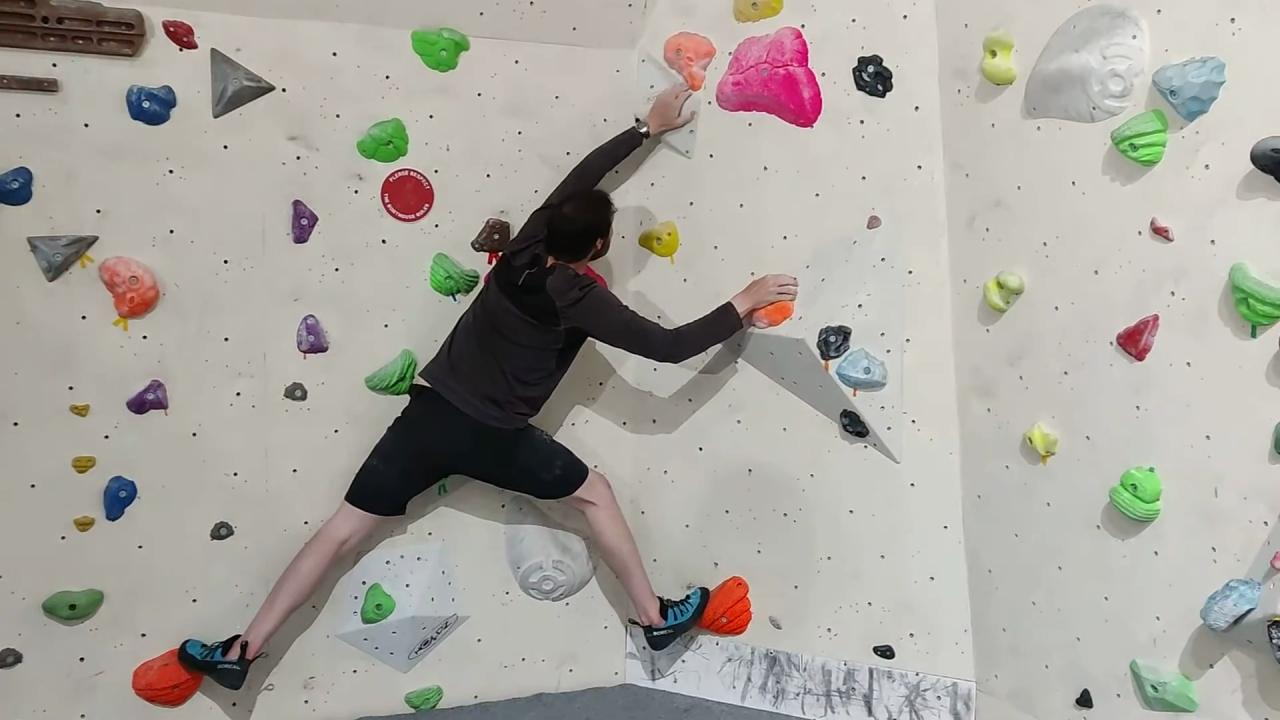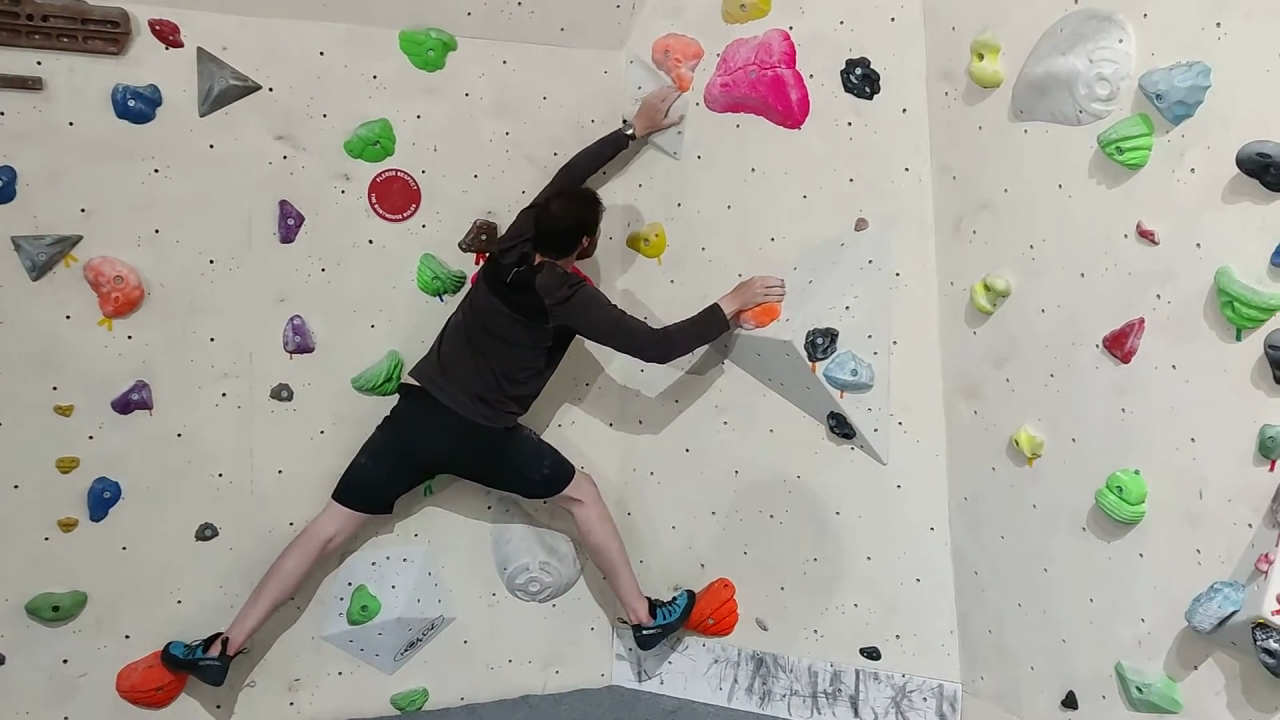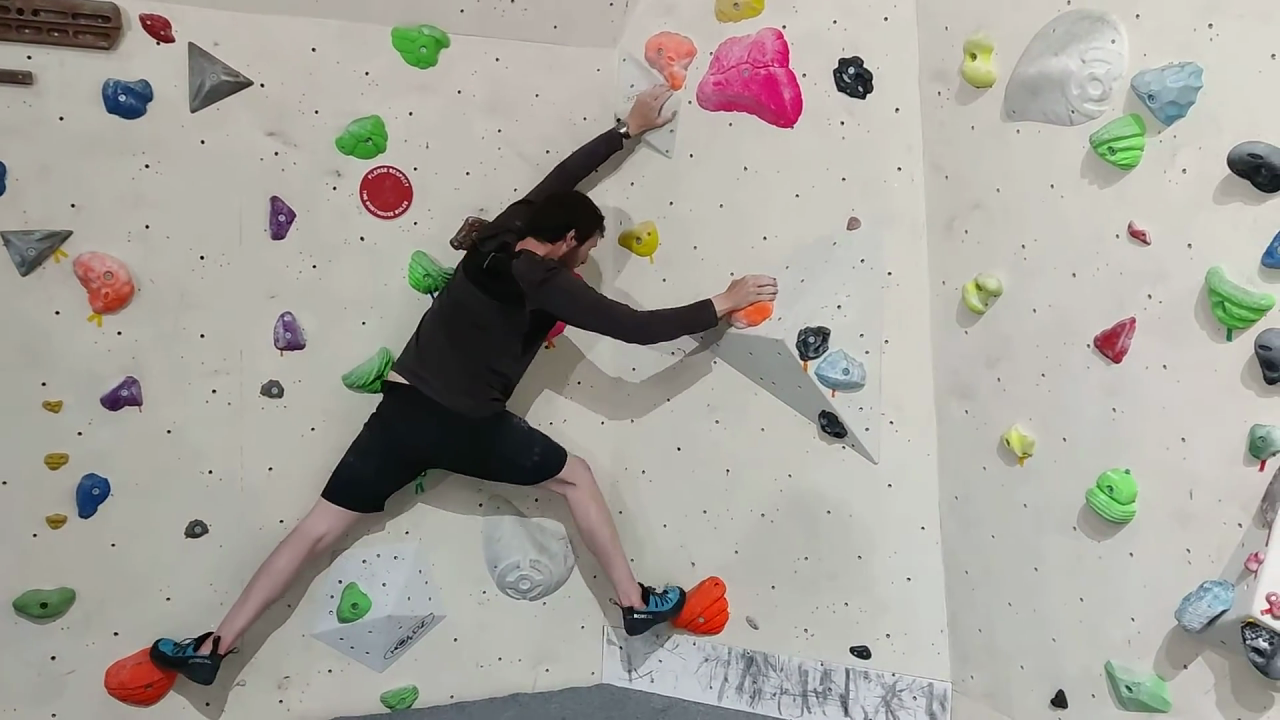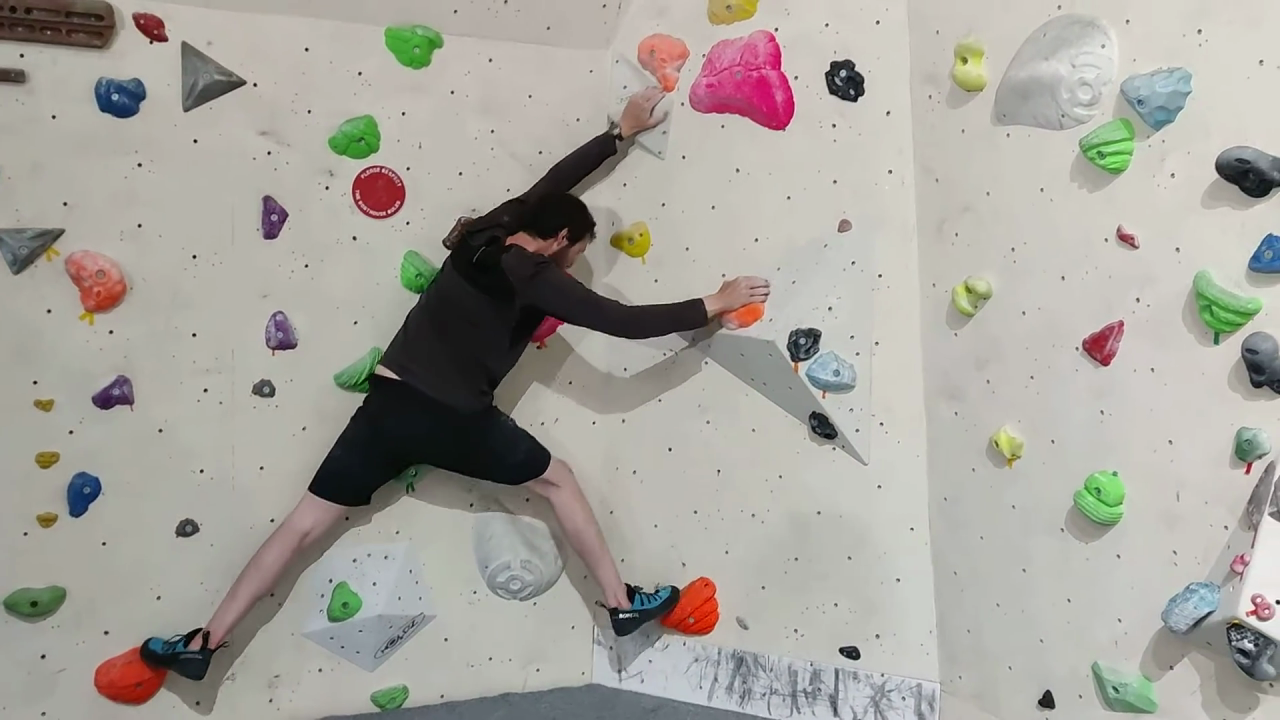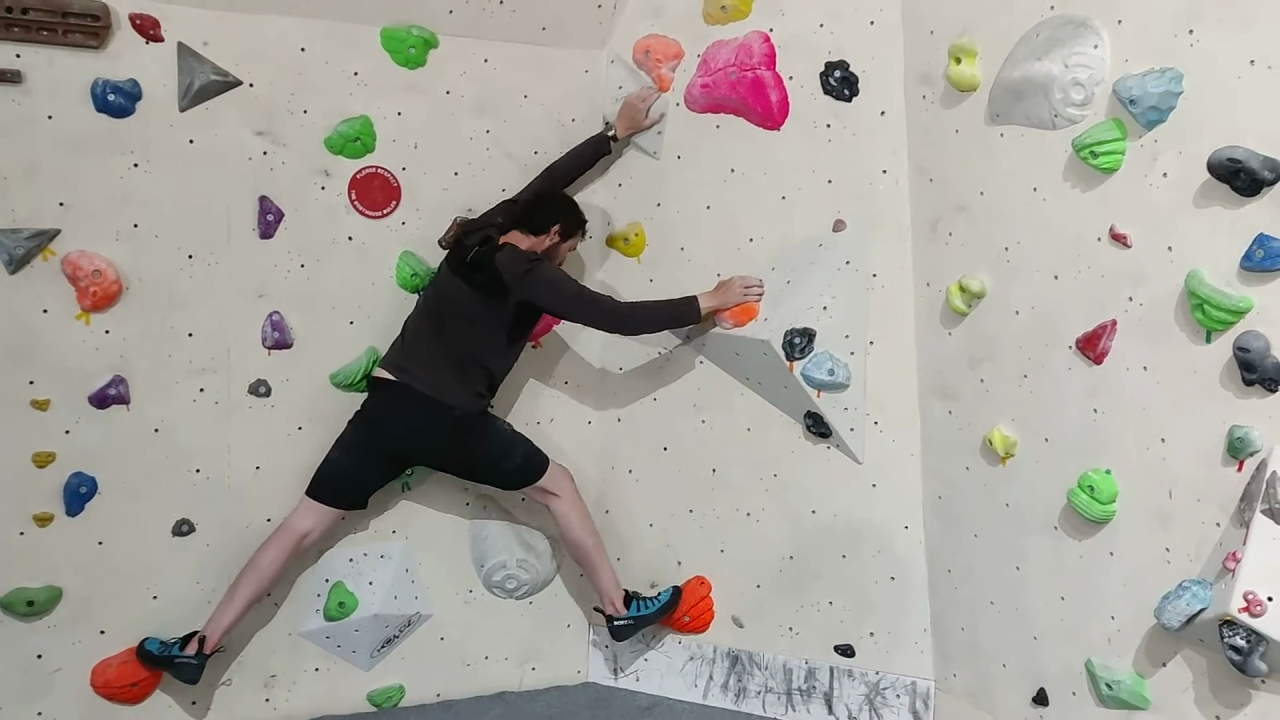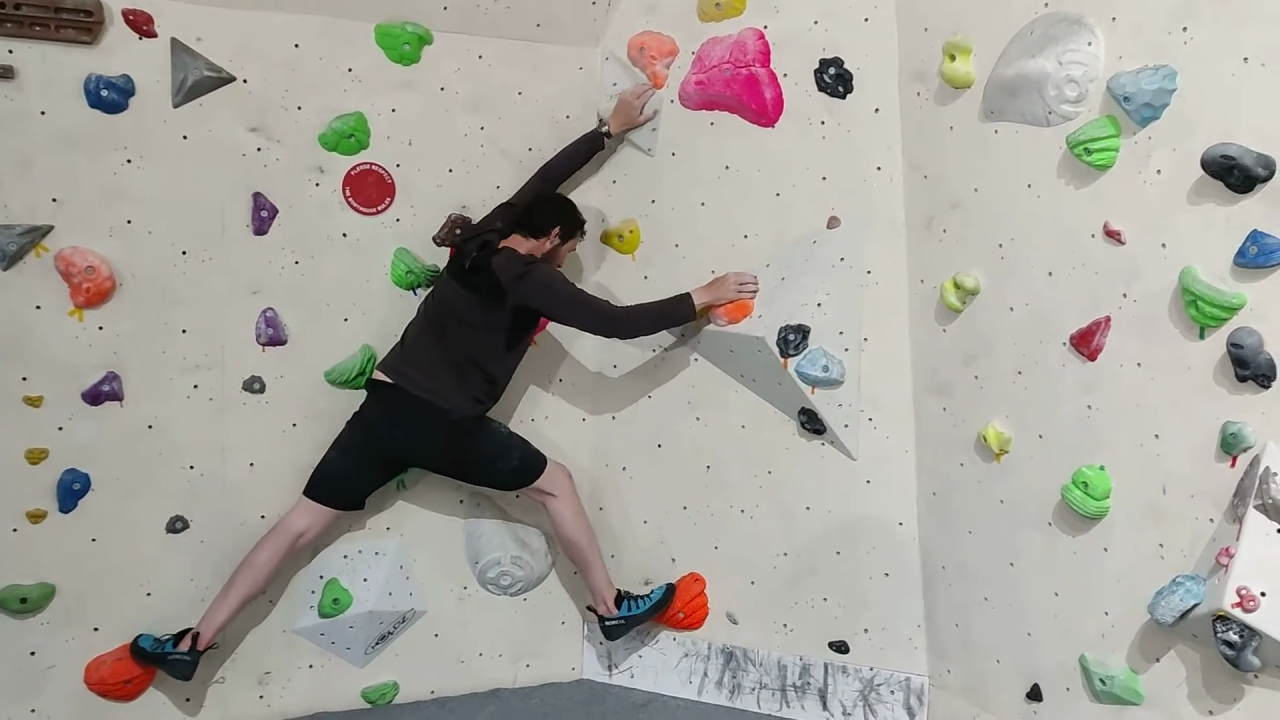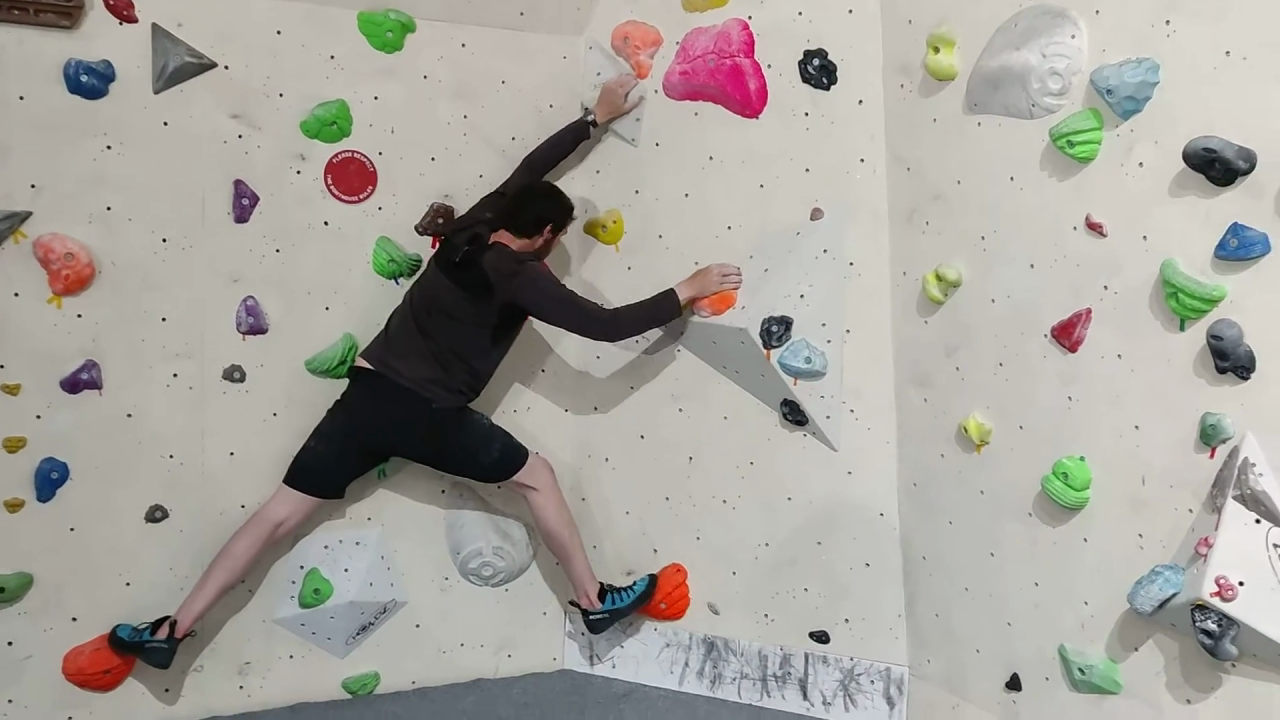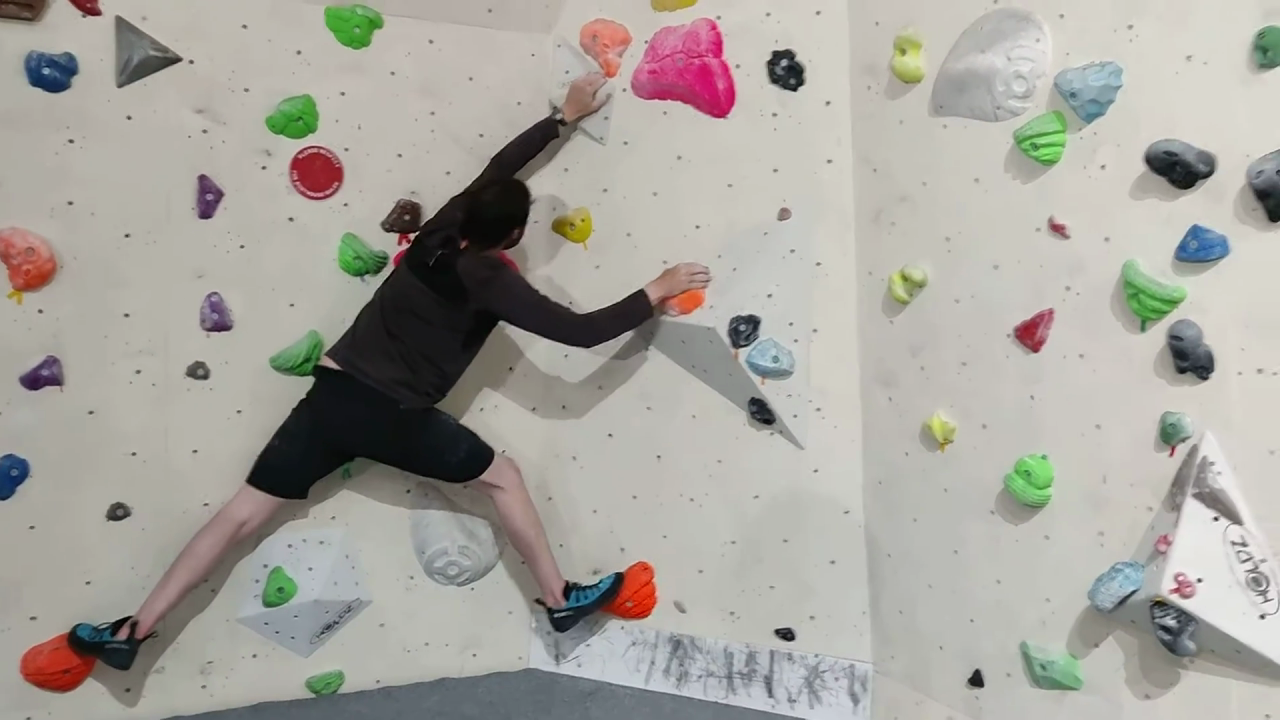
dt=0.3s
person 1, frame 1
left shoulder: (528, 243)
right shoulder: (580, 300)
left elbow: (581, 174)
right elbow: (670, 345)
left wrist: (647, 128)
right wrist: (744, 303)
left hip: (427, 415)
right hip: (489, 436)
left knee: (341, 532)
right knee: (594, 493)
left ankle: (241, 652)
right ankle: (653, 618)
person 1, frame 2
left shoulder: (516, 243)
right shoulder: (569, 298)
left elbow: (567, 175)
right elbow: (659, 345)
left wrist: (632, 130)
right wrist: (731, 305)
left hip: (417, 413)
right hip: (479, 435)
left knee: (327, 530)
right knee: (582, 495)
left ankle: (224, 648)
right ankle: (642, 617)
person 1, frame 3
left shoulder: (499, 235)
right shoulder: (548, 285)
left elbow: (562, 176)
right elbow: (639, 328)
left wrist: (627, 130)
right wrist: (721, 304)
left hip: (401, 410)
right hip: (466, 427)
left knee: (317, 529)
right knee: (578, 477)
left ankle: (213, 647)
right ankle: (634, 604)
person 1, frame 4
left shoulder: (484, 232)
right shoulder: (536, 279)
left elbow: (553, 180)
right elbow: (627, 322)
left wrist: (620, 133)
right wrist: (712, 305)
left hip: (388, 404)
right hip: (452, 420)
left knee: (304, 523)
right knee: (559, 480)
left ankle: (204, 643)
right ankle: (620, 602)
person 1, frame 5
left shoulder: (479, 233)
right shoulder: (531, 275)
left elbow: (547, 181)
right elbow: (623, 318)
left wrist: (615, 134)
right wrist: (707, 302)
left hip: (386, 406)
right hip: (448, 422)
left knee: (301, 526)
right knee: (557, 485)
left ankle: (200, 646)
right ankle: (618, 609)
person 1, frame 6
left shoulder: (482, 238)
right shoulder: (529, 279)
left elbow: (542, 179)
right elbow: (620, 323)
left wrist: (609, 129)
right wrist: (702, 297)
left hip: (385, 408)
right hip: (446, 428)
left knee: (298, 525)
right knee: (557, 484)
left ankle: (193, 643)
right ankle: (610, 607)
person 1, frame 7
left shoulder: (471, 229)
right shoulder: (518, 275)
left elbow: (530, 168)
right elbow: (608, 325)
left wrist: (595, 118)
right wrist: (686, 291)
left hip: (367, 397)
right hip: (427, 417)
left knee: (278, 515)
right knee: (537, 477)
left ankle: (171, 631)
right ankle: (593, 601)
person 1, frame 8
left shoulder: (442, 228)
right shoulder: (491, 281)
left elbow: (499, 166)
right elbow: (582, 330)
left wrist: (564, 116)
right wrist: (657, 292)
left hip: (332, 395)
right hip: (392, 418)
left knee: (241, 513)
right knee: (504, 477)
left ankle: (132, 631)
right ankle: (558, 599)
